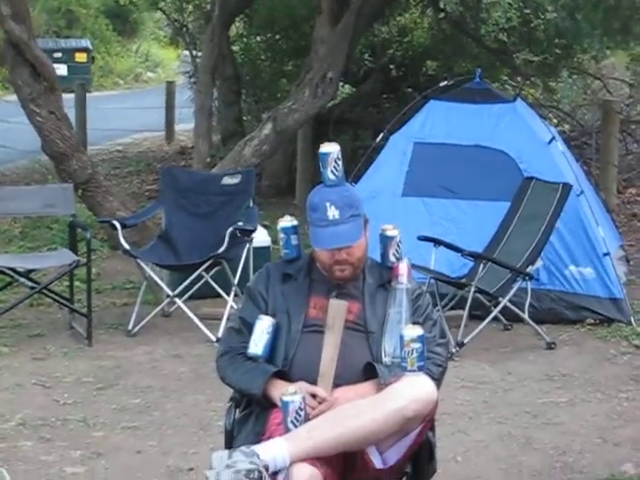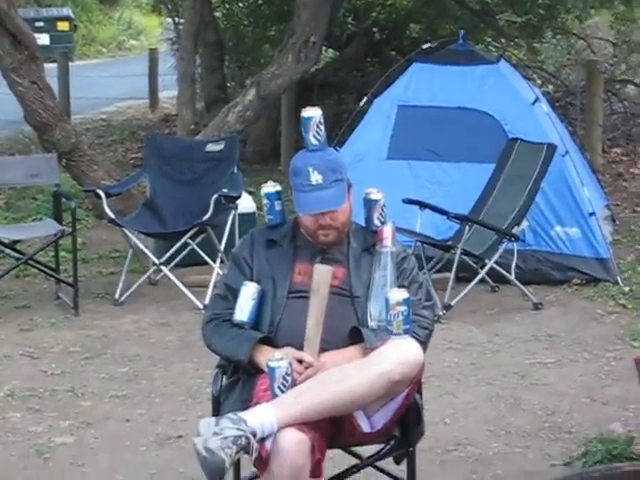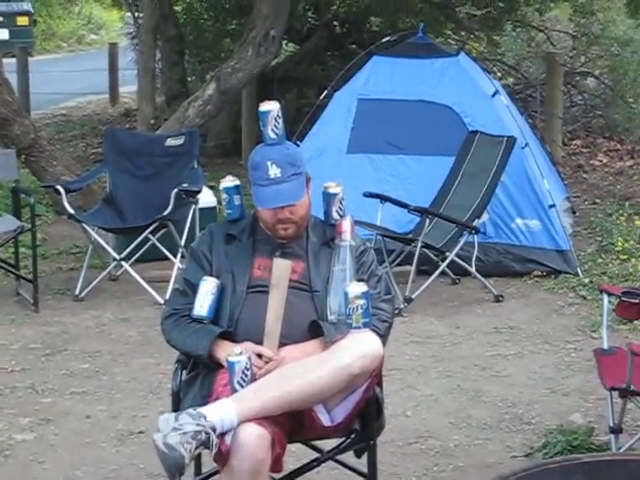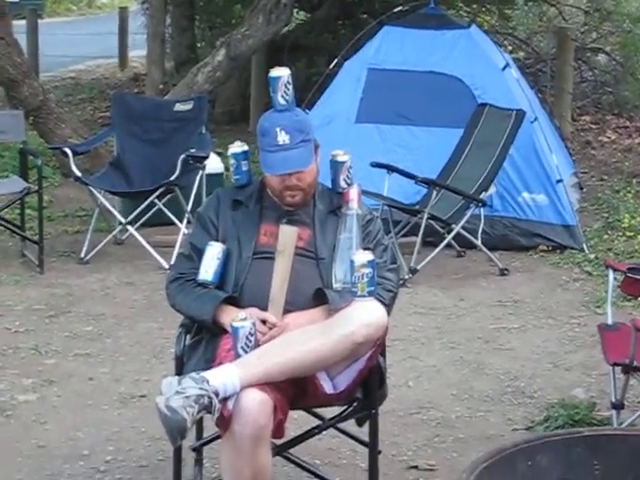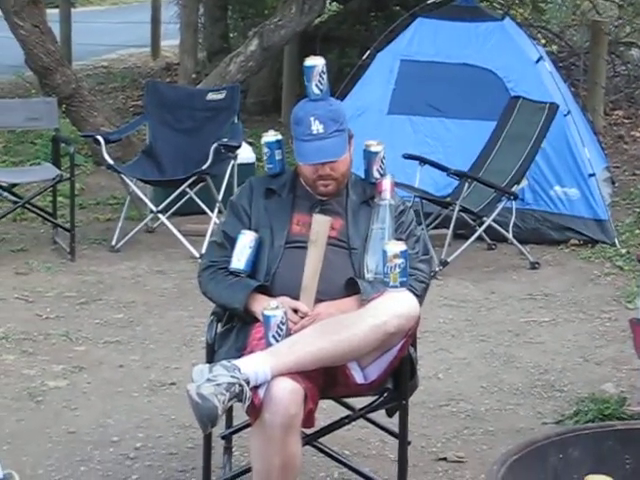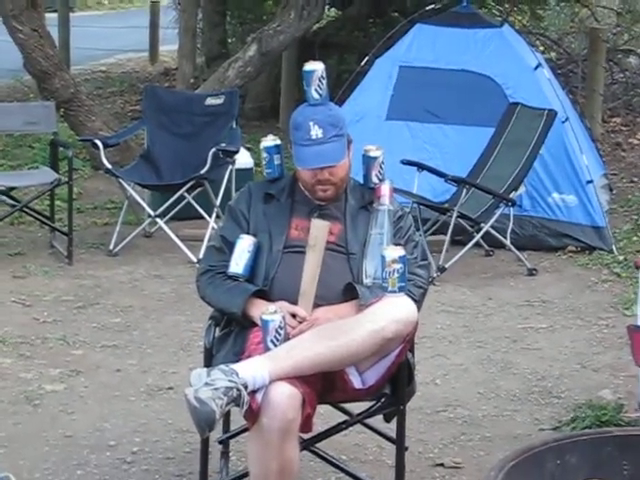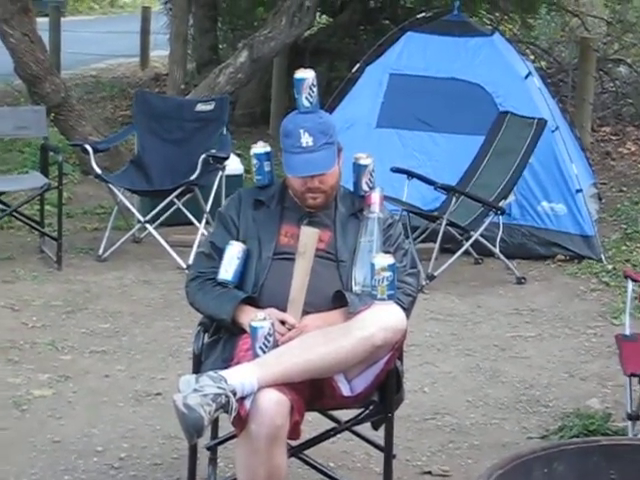
dt=0.5s
person 1, frame 1
right shoulder: (275, 280)
left elbow: (433, 359)
right elbow: (231, 355)
left wrist: (362, 393)
right wrist: (279, 389)
left hip: (375, 427)
left knee: (421, 390)
person 1, frame 2
right shoulder: (260, 247)
left elbow: (419, 324)
right elbow: (217, 323)
left wrist: (346, 359)
right wrist: (266, 355)
left hip: (364, 394)
right hip: (285, 385)
left knee: (406, 354)
right knee: (288, 447)
left ankle: (248, 424)
person 1, frame 3
right shoulder: (219, 241)
left elbow: (378, 317)
right elbow: (176, 318)
left wrist: (308, 352)
right wrist: (225, 350)
left hip: (325, 386)
left knee: (366, 348)
right knee: (248, 443)
left ankle: (208, 421)
person 1, frame 4
right shoulder: (225, 207)
left elbow: (384, 286)
right elbow: (181, 283)
left wrist: (312, 319)
right wrist: (229, 315)
left hip: (327, 357)
right hip: (248, 348)
left knee: (370, 317)
right knee: (250, 409)
left ankle: (211, 384)
person 1, frame 5
right shoulder: (258, 196)
left elbow: (415, 277)
right elbow: (212, 271)
left wrist: (345, 309)
right wrist: (259, 303)
left hip: (358, 346)
right hip: (277, 337)
left knee: (402, 307)
right knee: (280, 398)
left ankle: (241, 373)
person 1, frame 6
right shoulder: (257, 200)
left elbow: (414, 283)
right elbow: (211, 275)
left wrist: (343, 313)
right wrist: (258, 308)
left hip: (357, 352)
right hip: (275, 342)
left knee: (400, 313)
right knee: (279, 403)
left ankle: (239, 377)
person 1, frame 7
right shoulder: (247, 207)
left elbow: (403, 291)
right elbow: (200, 282)
left wrist: (331, 321)
right wrist: (247, 314)
left hip: (346, 358)
right hip: (265, 347)
left knee: (389, 320)
right knee: (267, 409)
left ankle: (227, 384)
